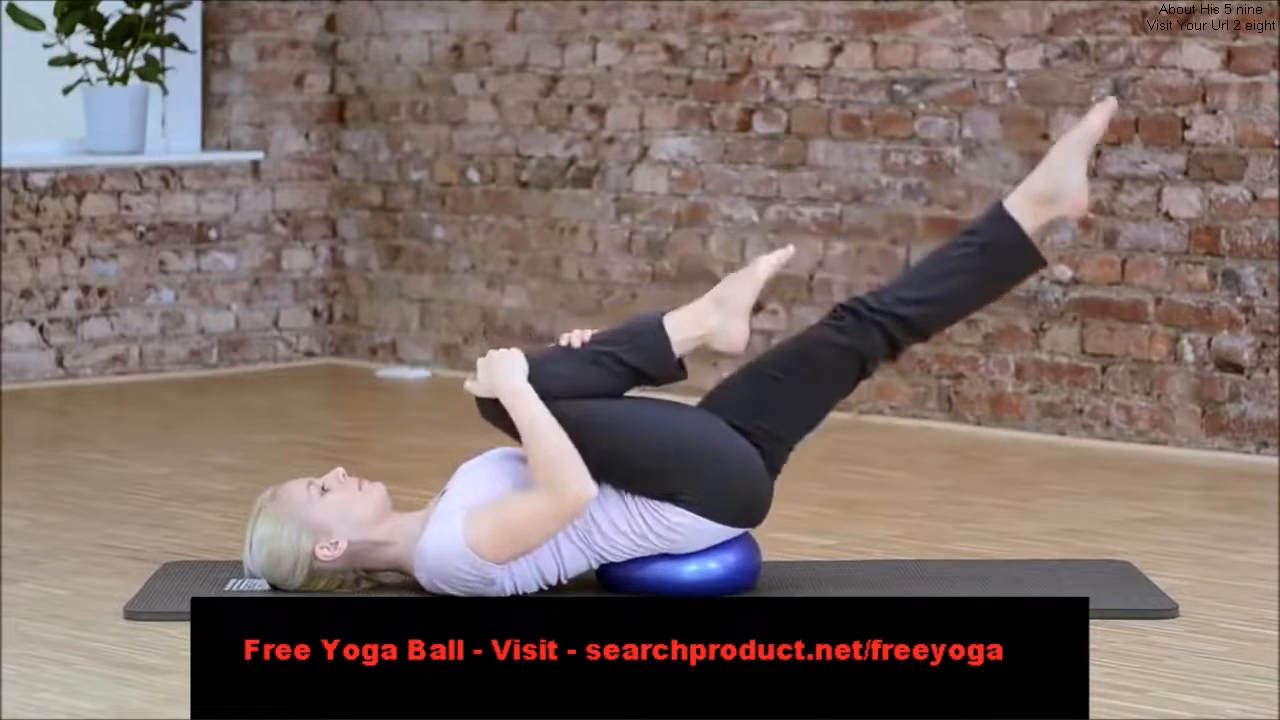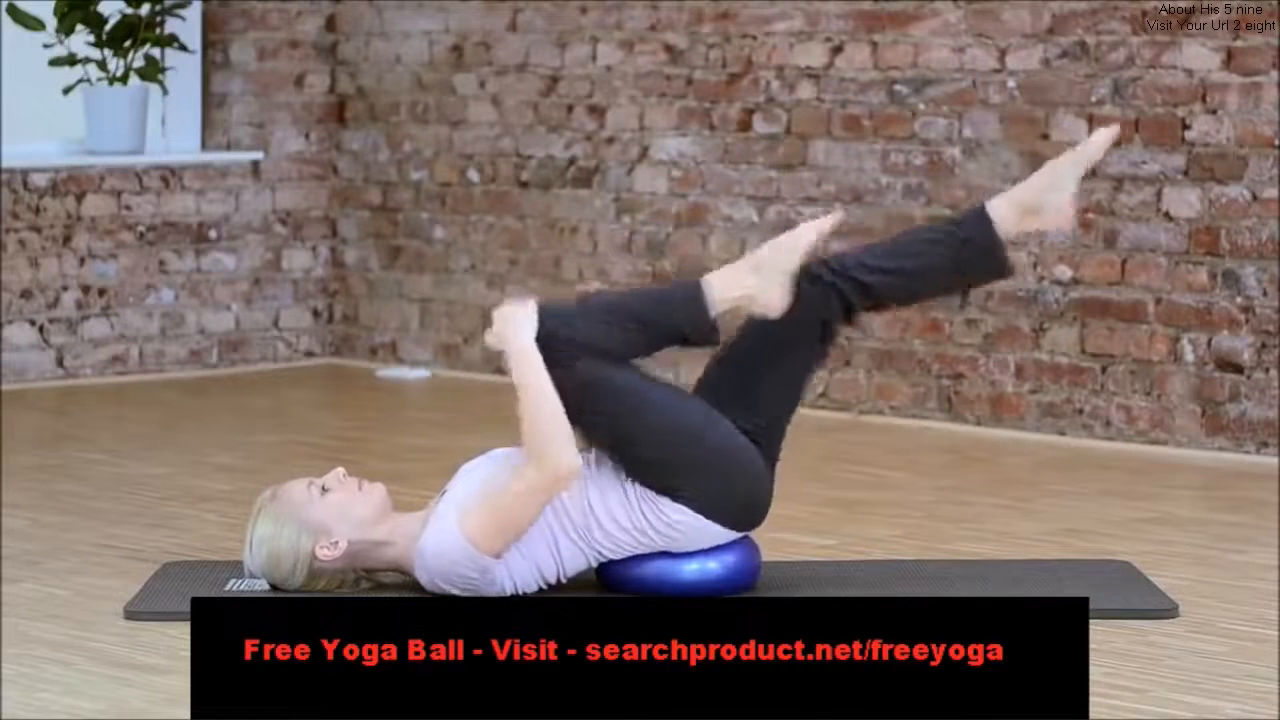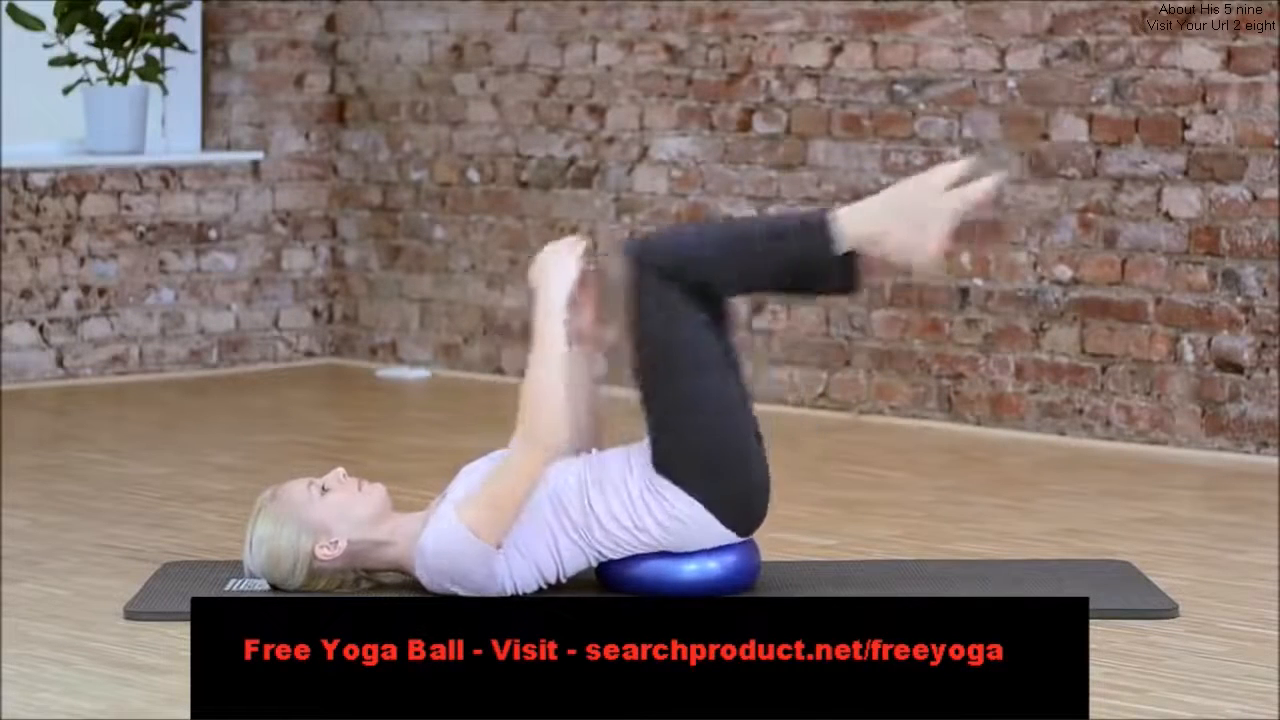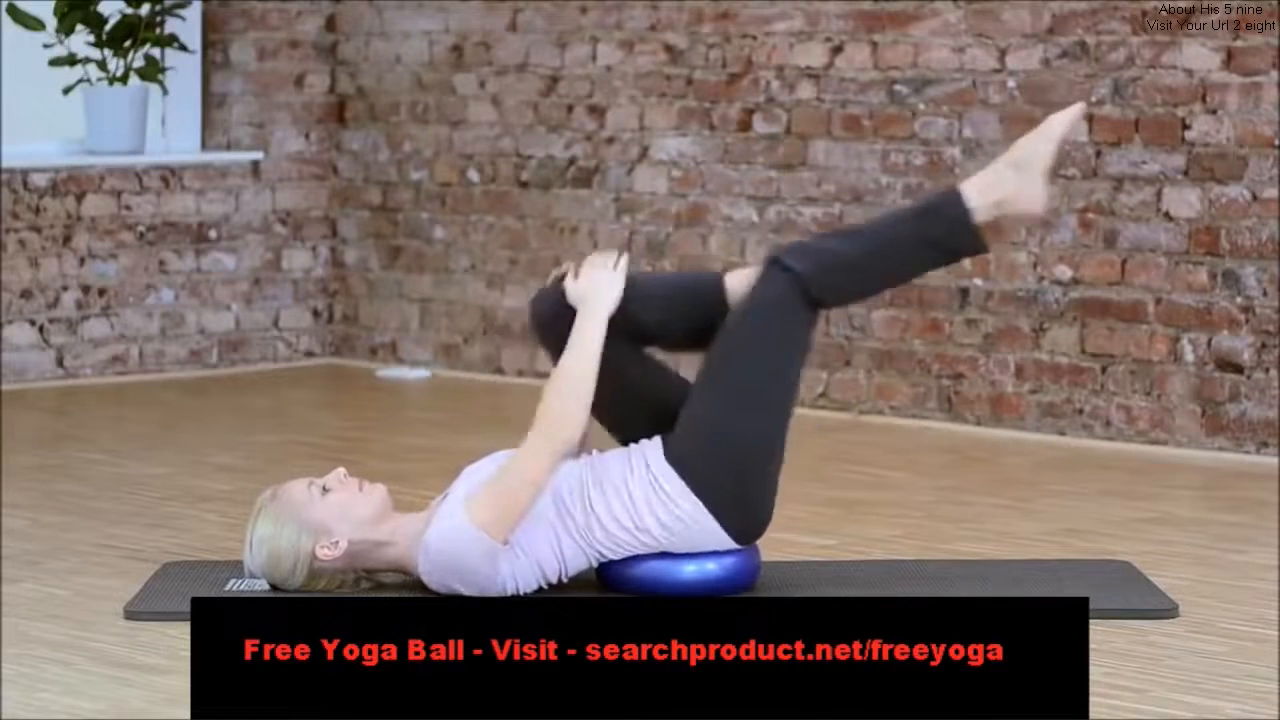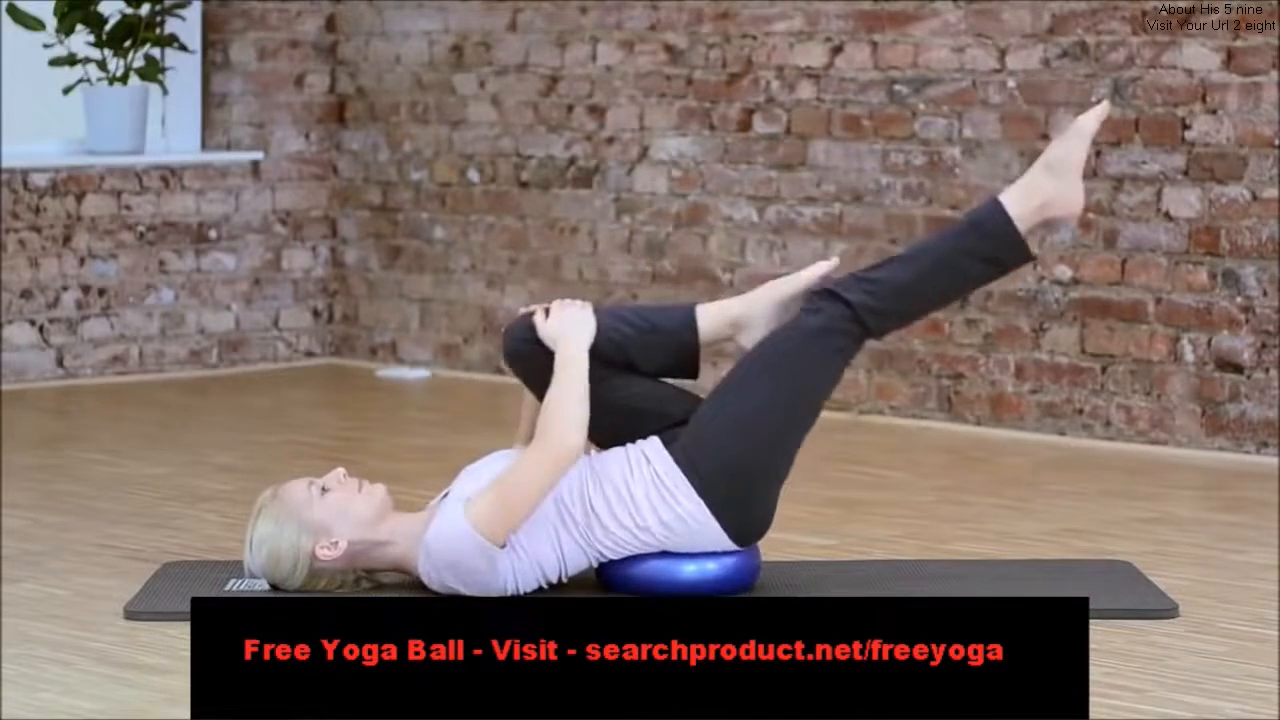
dt=0.3s
person 1, frame 1
left shoulder: (447, 522)
right shoulder: (448, 555)
right elbow: (569, 497)
left wrist: (578, 368)
right wrist: (515, 388)
left hip: (708, 471)
right hip: (714, 490)
right knee: (504, 386)
left ankle: (1033, 207)
right ankle: (694, 327)
person 1, frame 2
left shoulder: (444, 523)
right shoulder: (447, 553)
right elbow: (559, 467)
left wrist: (555, 347)
right wrist: (523, 348)
left hip: (705, 477)
right hip: (711, 492)
left knee: (825, 285)
right knee: (540, 336)
left ankle: (1015, 214)
right ankle: (729, 290)
person 1, frame 3
left shoulder: (435, 523)
right shoulder: (447, 551)
left elbow: (569, 452)
right elbow: (542, 444)
left wrist: (571, 334)
right wrist: (550, 302)
left hip: (674, 487)
right hip: (703, 502)
left knee: (685, 261)
right knee: (659, 262)
left ankle: (873, 229)
right ankle: (878, 226)
person 1, frame 4
left shoulder: (444, 524)
right shoulder: (453, 551)
left elbow: (559, 460)
right elbow: (554, 440)
left wrist: (584, 310)
right wrist: (599, 313)
left hip: (669, 472)
right hip: (708, 499)
left knee: (559, 308)
right knee: (795, 277)
left ankle: (748, 295)
right ankle: (984, 199)
person 1, frame 5
left shoulder: (445, 519)
right shoulder: (450, 552)
left elbow: (544, 455)
right elbow: (560, 449)
left wrist: (561, 342)
right wrist: (577, 343)
left hip: (671, 464)
right hip: (710, 494)
left knee: (532, 337)
right knee: (841, 310)
left ankle: (730, 321)
right ankle: (1028, 203)
